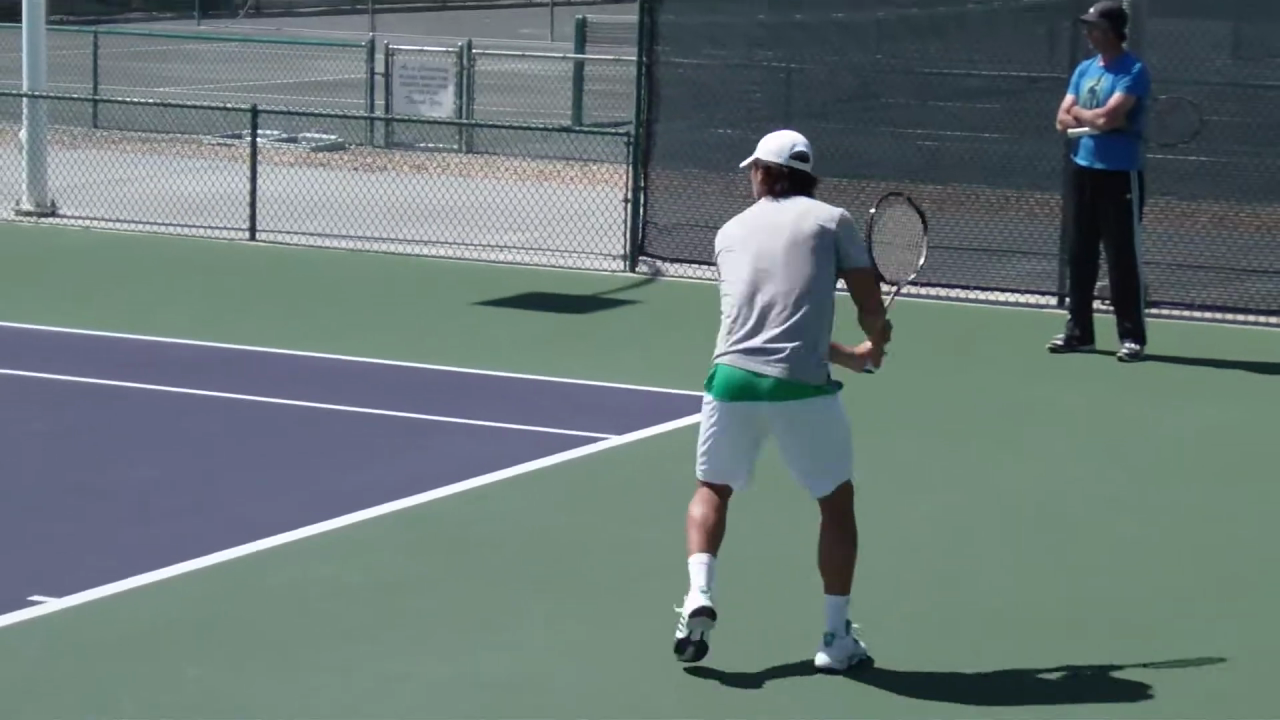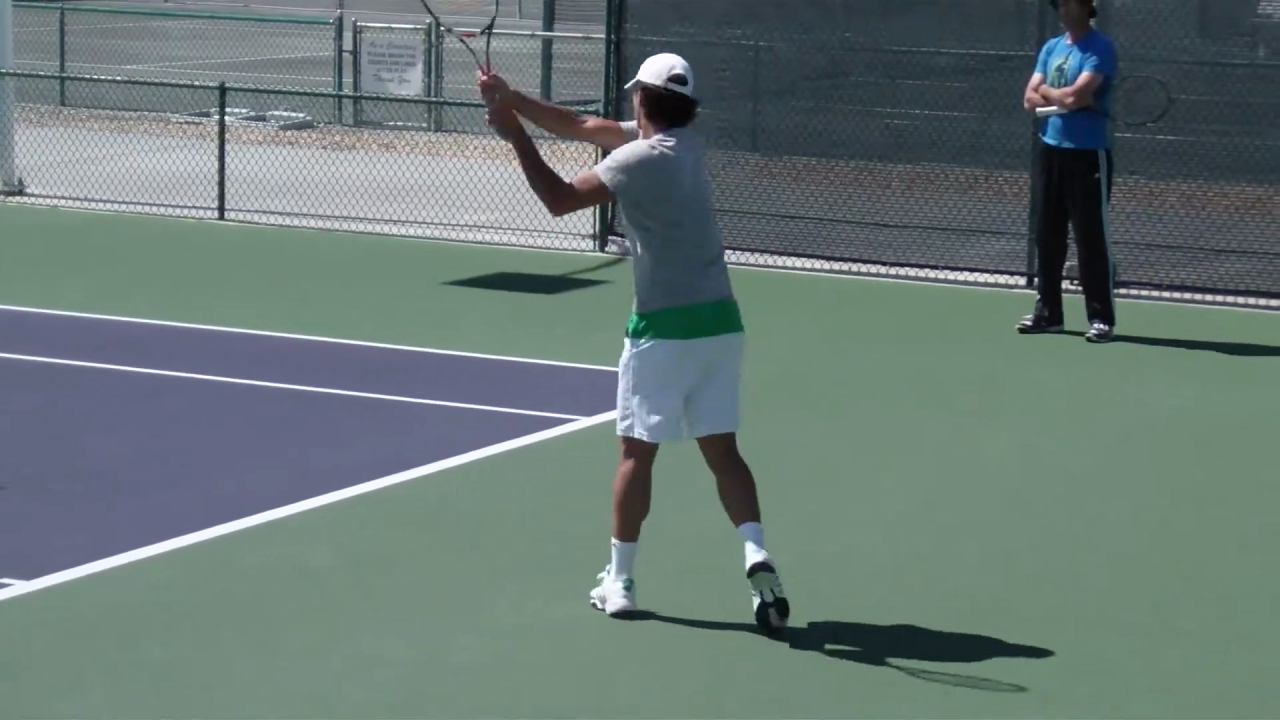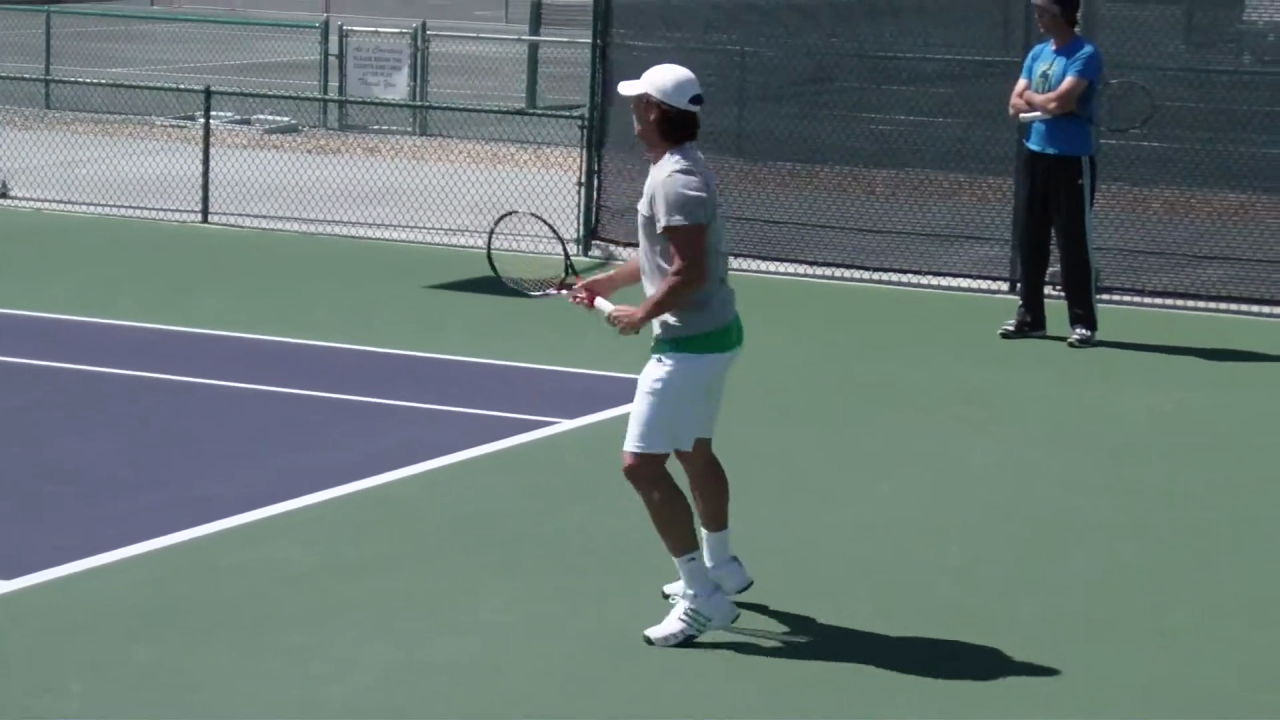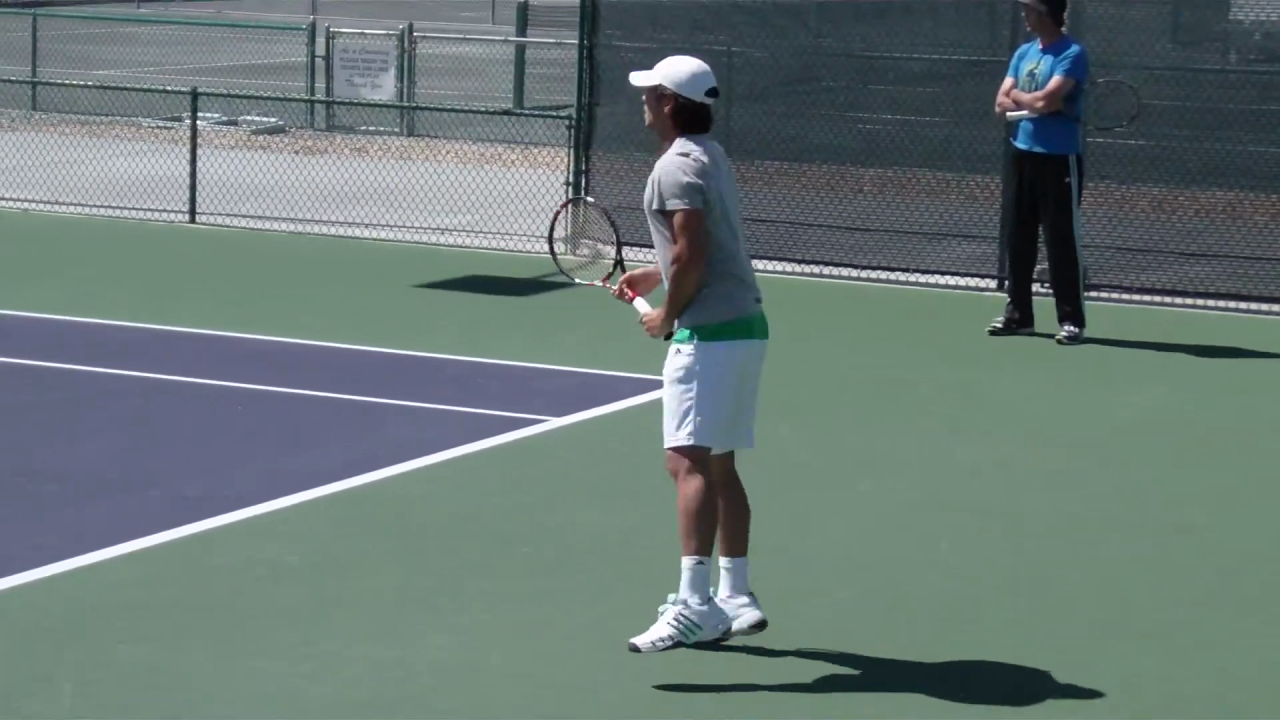
dt=0.7s
person 1, frame 1
left shoulder: (730, 231)
right shoulder: (832, 220)
right elbow: (871, 305)
left wrist: (841, 354)
right wrist: (876, 343)
left hip: (730, 381)
right hip: (800, 389)
left knee: (712, 491)
right knee: (837, 504)
left ankle: (699, 597)
right ankle: (836, 637)
person 1, frame 2
left shoulder: (639, 159)
right shoulder: (686, 140)
left elbow: (560, 199)
right elbow: (585, 126)
left wrist: (511, 131)
right wrist: (514, 98)
left hip: (663, 327)
right hip: (721, 320)
left knee: (637, 452)
right knee: (722, 451)
left ankle: (620, 583)
right ankle: (757, 553)
person 1, frame 3
left shoulder: (673, 180)
right shoulder: (686, 166)
left elbow: (690, 271)
left wrist: (640, 316)
right wrist: (604, 282)
left hip: (690, 343)
right hip: (717, 333)
left knee: (643, 466)
right knee: (693, 449)
left ankle: (704, 598)
right ankle: (722, 566)
person 1, frame 4
left shoulder: (677, 164)
right shoulder: (707, 156)
left elbow: (690, 257)
left wrist: (666, 315)
right wrist: (646, 276)
left hip: (711, 333)
right hip: (742, 328)
left knee: (687, 462)
right knee: (718, 465)
left ankle: (695, 605)
right ankle: (736, 598)
person 2, frame 1
left shoulder: (1133, 71)
right shoulder: (1084, 69)
left elbow: (1106, 117)
right elbow: (1062, 120)
left wrist: (1080, 112)
right wrist: (1096, 119)
left hip: (1119, 176)
right hip: (1083, 171)
left knee: (1123, 259)
right knee: (1080, 255)
left ankle: (1132, 337)
right ankle: (1079, 331)
person 2, frame 2
left shoulder: (1101, 48)
right shoulder: (1051, 48)
left elbow: (1074, 95)
right elbow: (1030, 99)
left wrist: (1046, 90)
right wrist: (1064, 99)
left hip: (1087, 154)
right hip: (1050, 150)
left knee: (1092, 239)
right knee: (1047, 235)
left ankle: (1101, 317)
right ankle: (1048, 311)
person 2, frame 3
left shoulder: (1085, 54)
right shoulder: (1037, 53)
left elbow: (1057, 101)
right elbow: (1015, 105)
left wrist: (1031, 95)
right wrist: (1049, 106)
left hip: (1071, 161)
right hip: (1034, 155)
left knee: (1074, 245)
right knee: (1029, 240)
left ankle: (1083, 323)
right ankle: (1029, 317)
person 2, frame 4
left shoulder: (1072, 54)
right shoulder: (1023, 52)
left elbow: (1045, 100)
right elbow: (1002, 103)
left wrist: (1018, 95)
right wrist: (1034, 103)
left hip: (1058, 159)
right hip: (1022, 154)
left knee: (1062, 241)
right knee: (1018, 237)
left ankle: (1071, 319)
right ankle: (1018, 313)
